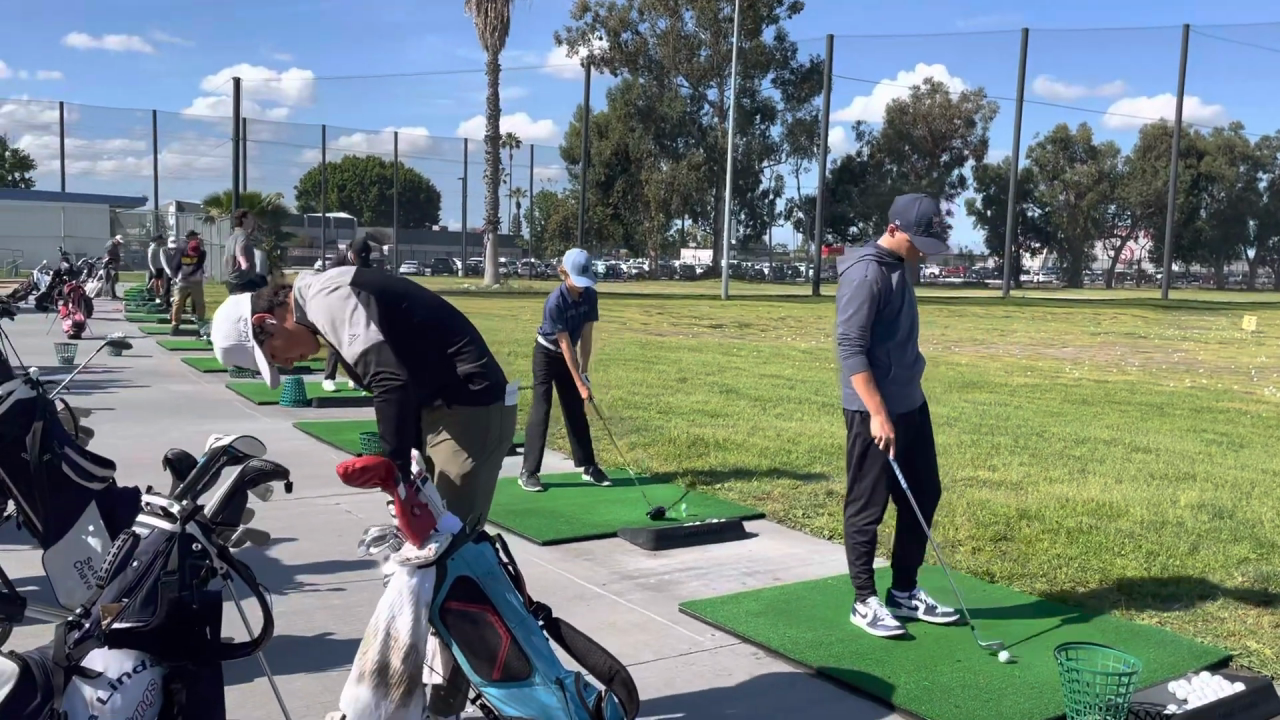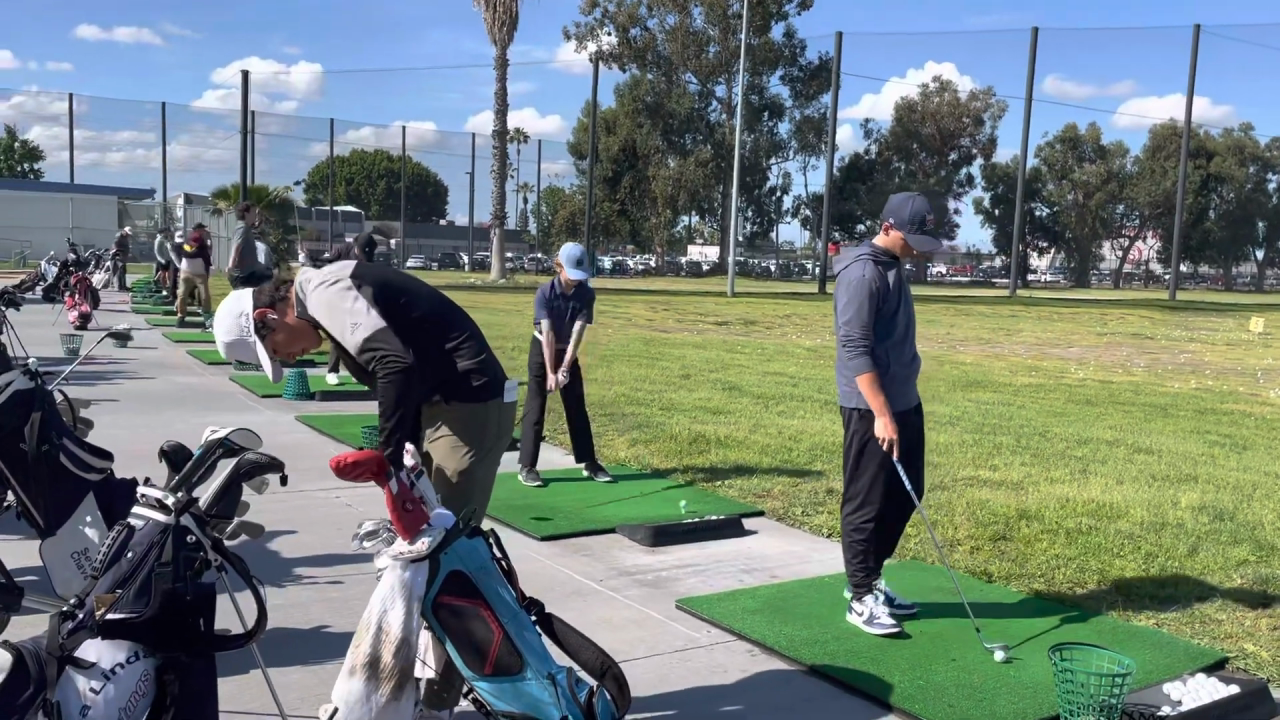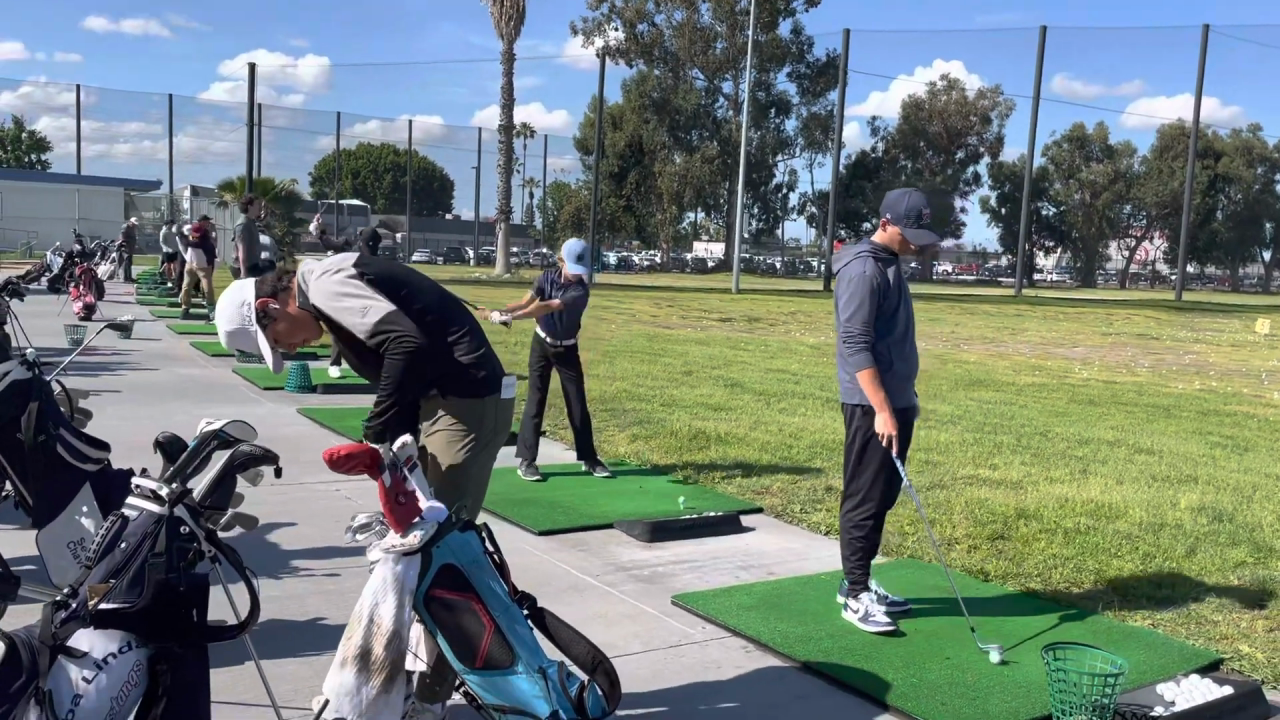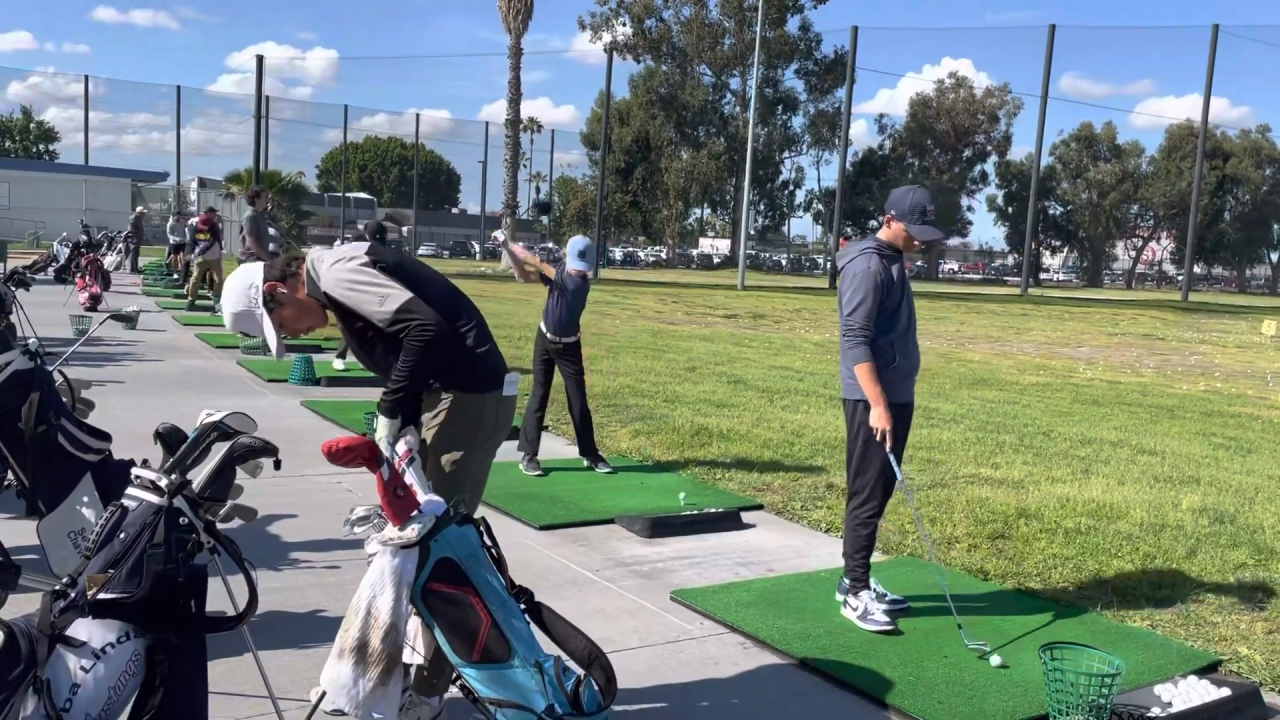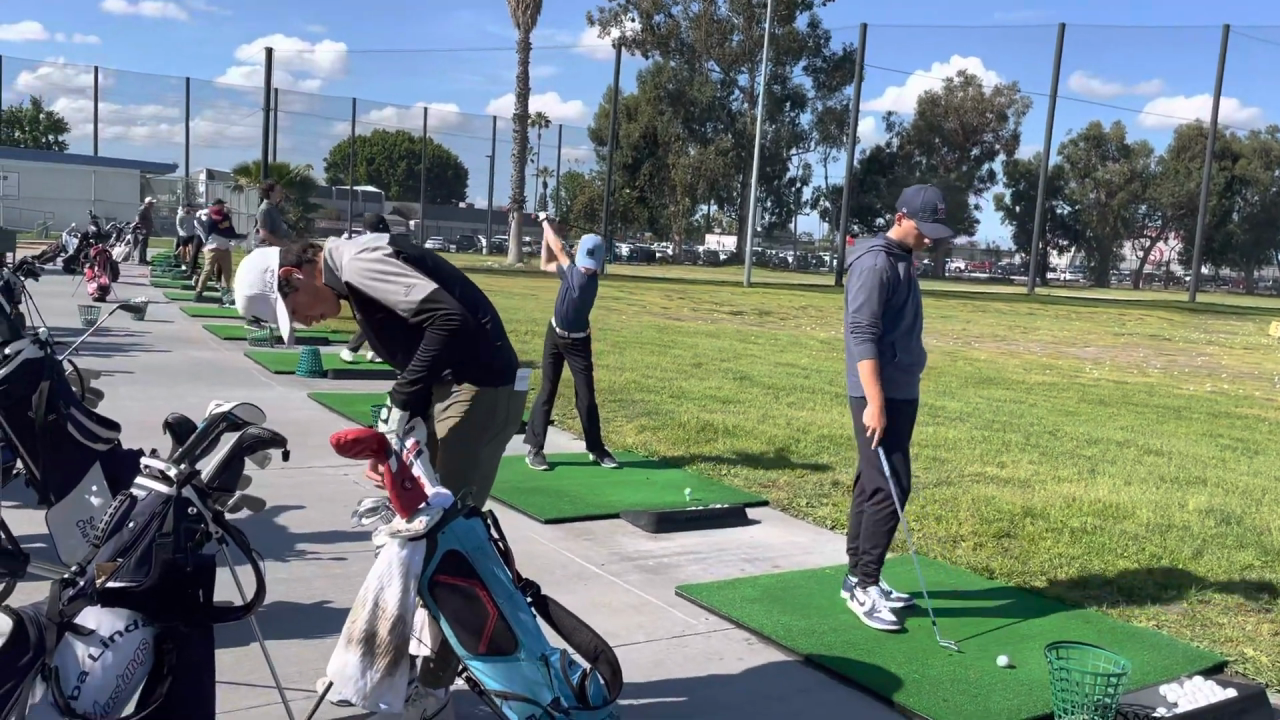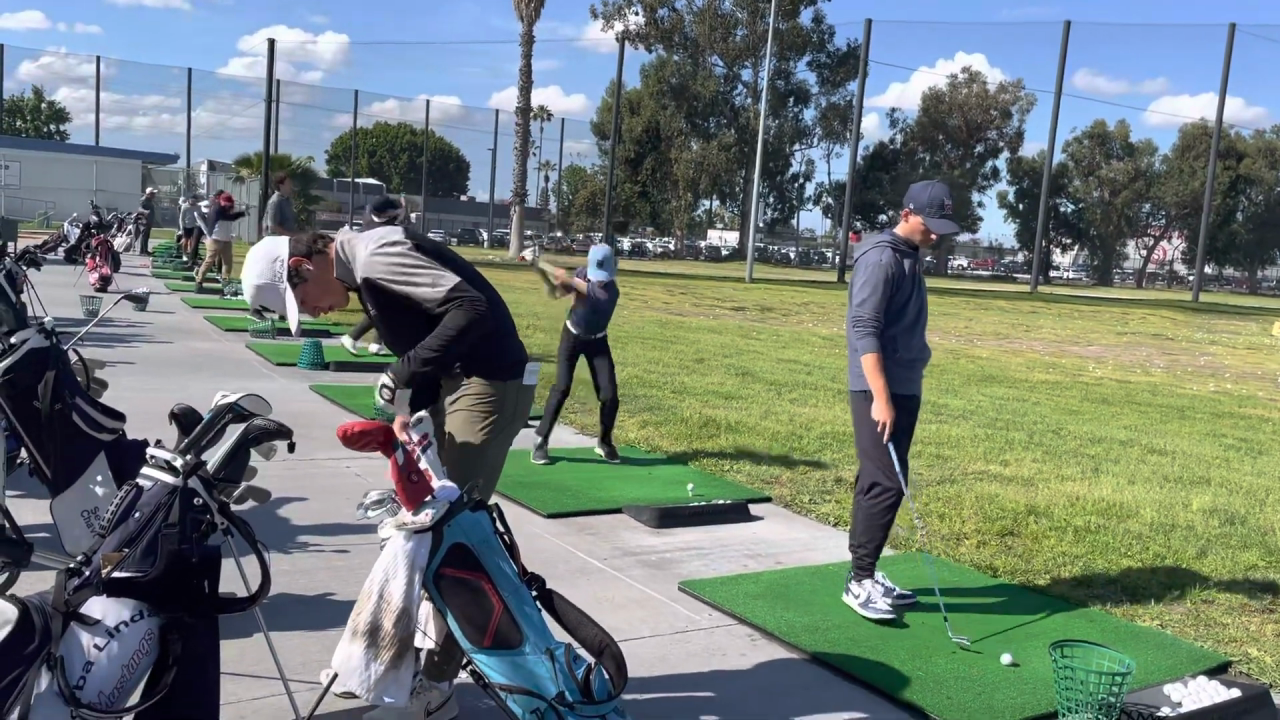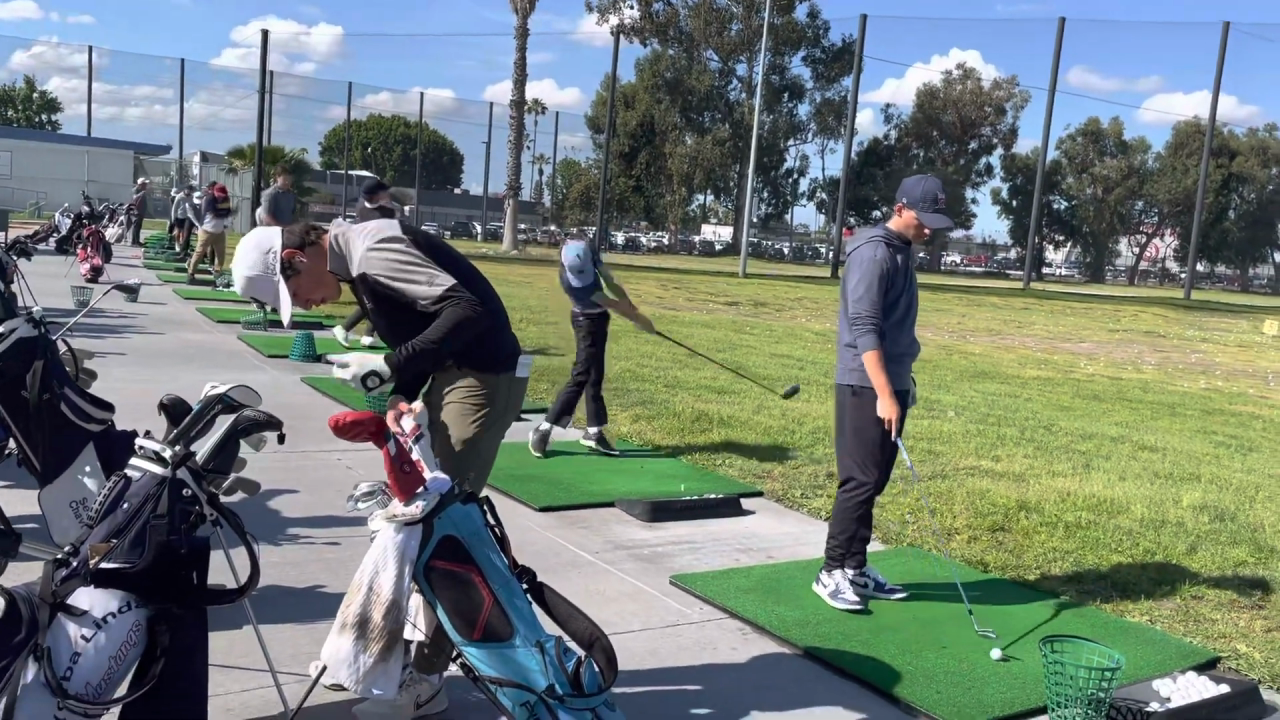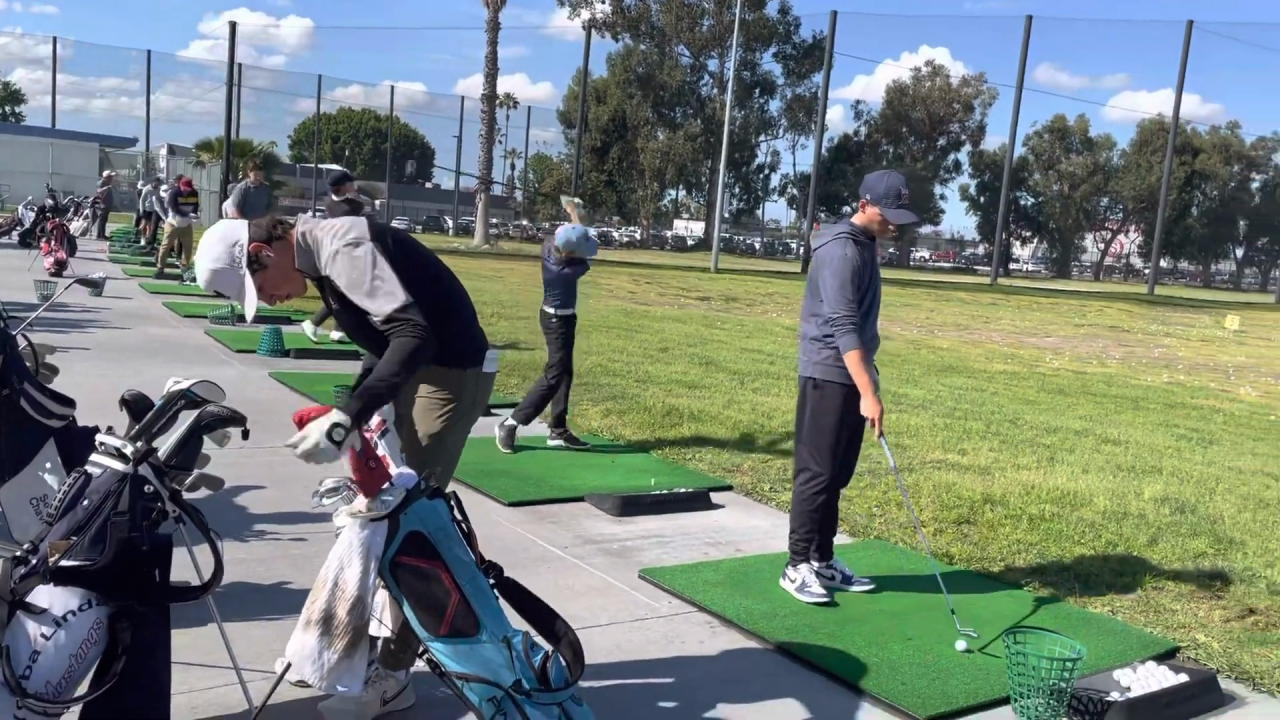
dt=0.2s
person 1, frame 1
left shoulder: (325, 297)
right shoulder: (327, 301)
left elbow: (392, 382)
right elbow: (406, 377)
left wrist: (397, 474)
right wrist: (409, 469)
left hip: (470, 409)
right hip: (444, 409)
person 1, frame 2
left shoulder: (326, 296)
right shoulder: (325, 294)
left elbow: (394, 367)
left wrist: (394, 474)
right wrist: (400, 475)
left hip: (471, 417)
right hip: (456, 398)
person 1, frame 3
left shoulder: (325, 283)
right shoulder: (331, 292)
left elbow: (407, 344)
left wrist: (377, 439)
right wrist: (397, 446)
left hip: (467, 400)
right hip: (439, 399)
person 1, frame 4
left shoulder: (337, 271)
right shoulder: (337, 283)
left elbow: (426, 329)
left wrist: (388, 413)
right wrist: (397, 436)
left hip: (470, 395)
right hip: (440, 393)
person 1, frame 5
left shoulder: (358, 261)
right shoulder: (352, 275)
left elbow: (450, 320)
left wrist: (399, 402)
right wrist: (396, 427)
left hip: (481, 390)
right hip: (449, 388)
person 1, frame 6
left shoulder: (375, 254)
right shoulder: (364, 268)
left elbow: (473, 309)
left wrist: (401, 377)
right wrist: (408, 408)
left hip: (489, 384)
right hip: (455, 381)
right ankle: (419, 648)
person 1, frame 7
left shoulder: (372, 248)
right shoulder: (357, 260)
left elbow: (465, 310)
left wrist: (390, 367)
right wrist: (402, 397)
left hip: (482, 376)
right hip: (450, 373)
left ankle: (424, 679)
person 1, frame 8
left shoulder: (342, 247)
right shoulder: (321, 256)
left elbow: (413, 333)
left wrist: (346, 418)
right wrist: (356, 408)
left hip: (450, 371)
right hip: (418, 369)
left ankle: (391, 676)
person 2, frame 1
left shoulder: (898, 266)
right shoulder: (864, 275)
right elbow: (851, 350)
right wrist: (878, 415)
left hip: (910, 402)
right hip: (872, 409)
left knee: (924, 494)
right knee: (867, 506)
left ankle: (904, 590)
right ankle: (865, 600)
person 2, frame 2
left shoulder: (893, 265)
right shoulder: (861, 274)
right elbow: (855, 350)
right wrist: (881, 414)
left hip: (905, 400)
right hip: (869, 408)
left knee: (904, 495)
right knee: (865, 503)
left ankle: (869, 580)
right ankle: (861, 597)
person 2, frame 3
left shoulder: (890, 262)
right shoulder: (862, 271)
right elbow: (856, 347)
right wrist: (881, 410)
left hip: (898, 398)
right hip: (870, 404)
left knee: (883, 497)
right knee: (863, 498)
left ankle: (860, 581)
right ankle: (855, 594)
person 2, frame 4
left shoulder: (892, 261)
right shoulder: (866, 266)
right elbow: (855, 341)
right wrist: (878, 405)
left hip: (897, 395)
right hip: (873, 399)
left knee: (876, 489)
right knee: (869, 492)
left ankle: (855, 578)
right ankle: (856, 592)
person 2, frame 5
left shoulder: (902, 260)
right shoulder: (874, 263)
right elbow: (861, 337)
right wrist: (874, 403)
left hip: (902, 392)
right hip: (878, 395)
left knee: (874, 485)
right knee: (888, 487)
left ankle: (858, 576)
right ankle: (864, 587)
person 2, frame 6
left shoulder: (911, 257)
right shoulder: (880, 259)
right elbow: (865, 332)
right wrist: (881, 398)
left hip: (905, 387)
right hip: (878, 389)
left knee: (878, 482)
right knee: (885, 482)
left ankle: (866, 573)
right ankle: (859, 581)
person 2, frame 7
left shoulder: (902, 251)
right shoulder: (873, 254)
right elbow: (865, 328)
left wrist: (901, 385)
right wrist: (883, 394)
left hip: (891, 380)
right hip: (865, 384)
left knee: (874, 480)
right knee: (860, 478)
left ankle: (855, 568)
right ankle: (831, 572)
person 2, frame 8
left shoulder: (864, 244)
right shoulder: (840, 251)
right elbow: (843, 327)
left wrist: (866, 384)
right wrist: (869, 393)
left hip: (849, 376)
right hip: (827, 375)
left knee: (837, 475)
right knee: (816, 472)
left ankle: (822, 561)
right ankle: (797, 567)
person 3, frame 1
left shoulder: (590, 296)
right shoulder: (555, 302)
left elbow: (586, 336)
right elbow: (564, 344)
left wrist: (583, 373)
right wrist: (579, 383)
left hip: (571, 355)
right hip: (546, 355)
left knee: (577, 411)
right knee: (541, 412)
left ankle: (589, 467)
right ankle: (528, 471)
person 3, frame 2
left shoulder: (586, 294)
right shoulder: (545, 292)
left elbow: (577, 332)
right elbow: (546, 333)
left wrist: (566, 368)
right wrist: (549, 372)
left hip: (567, 352)
right hip: (543, 352)
left knee: (577, 408)
right knee: (535, 407)
left ankle: (589, 463)
right ankle: (527, 466)
person 3, frame 3
left shoulder: (580, 290)
right shoulder: (548, 276)
left elbow: (547, 307)
right elbow: (526, 301)
left wrist: (510, 317)
right wrist: (501, 312)
left hip: (567, 349)
right hip: (542, 344)
left knee: (578, 405)
right knee: (536, 401)
left ankle: (589, 458)
right ankle: (526, 460)
person 3, frame 4
left shoulder: (578, 284)
right shoulder: (559, 273)
left elbow: (538, 264)
right elbow: (526, 272)
left wrist: (507, 243)
right wrist: (512, 251)
left hip: (568, 347)
right hip: (545, 340)
left knee: (578, 402)
right knee: (539, 397)
left ankle: (590, 454)
right ankle: (528, 455)
person 3, frame 5
left shoulder: (587, 279)
right shoulder: (573, 269)
left elbow: (559, 250)
right elbow: (545, 265)
left wrist: (546, 222)
right wrist: (546, 231)
left hip: (578, 342)
right hip: (554, 335)
left knee: (586, 397)
right knee: (547, 392)
left ankle: (596, 449)
right ankle: (534, 448)
person 3, frame 6
left shoulder: (610, 290)
right shoulder: (584, 277)
left elbow: (568, 278)
left hip: (596, 340)
right hip: (573, 336)
left knee: (609, 395)
right knee: (561, 389)
left ankle: (605, 443)
right ankle: (541, 441)
person 3, frame 7
left shoulder: (586, 259)
right shoulder: (569, 279)
left elbow: (611, 283)
right elbow: (606, 301)
left wrist: (634, 312)
right wrist: (637, 318)
left hip: (596, 319)
right hip: (587, 321)
left knee: (594, 376)
right knee: (581, 375)
left ankle: (593, 430)
right ankle: (544, 428)
person 3, frame 8
left shoulder: (550, 250)
right shoulder: (573, 269)
left wrist: (574, 217)
right wrist: (576, 215)
left hip: (553, 318)
right hip: (560, 322)
left knee: (563, 374)
right knee: (552, 377)
left ankle: (558, 430)
right ankle: (511, 423)
